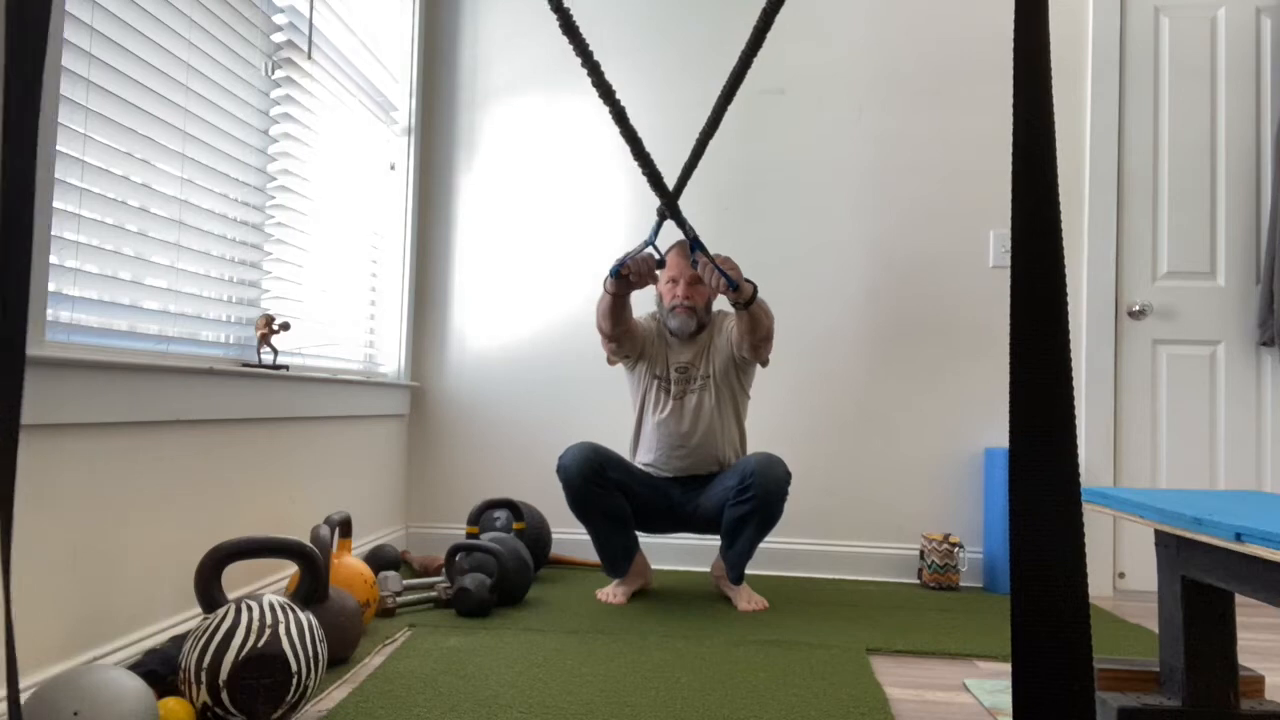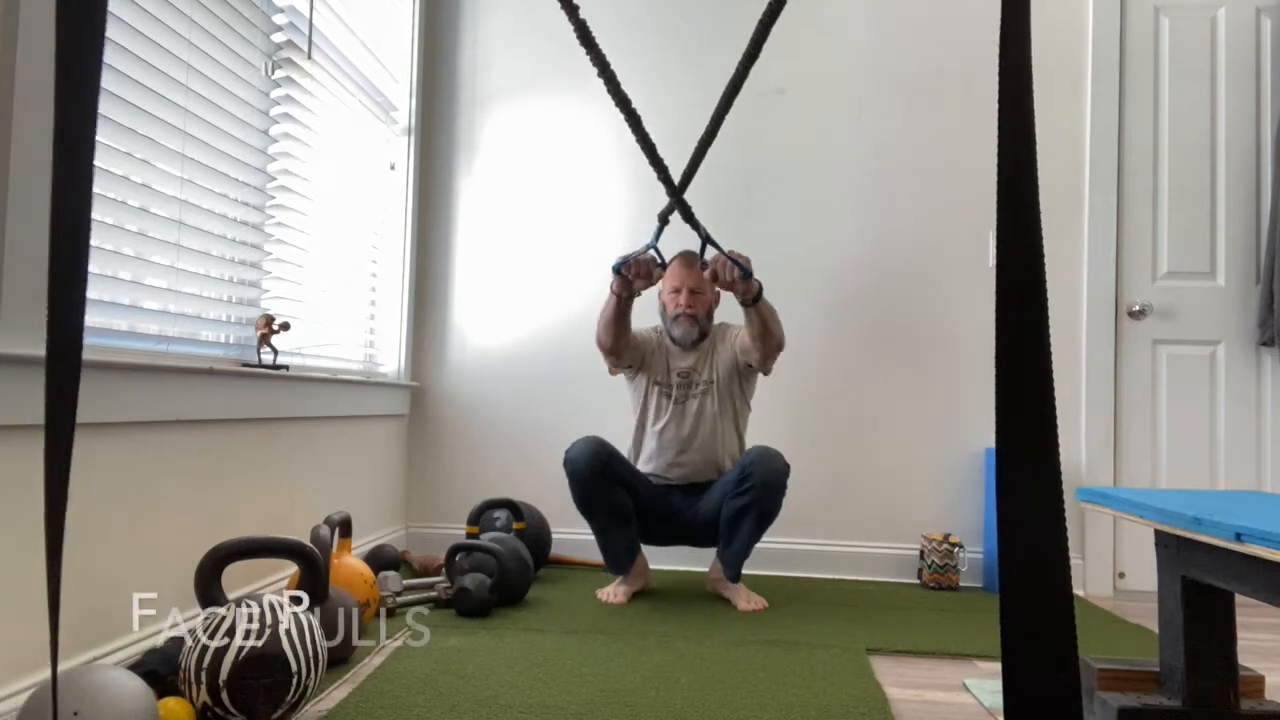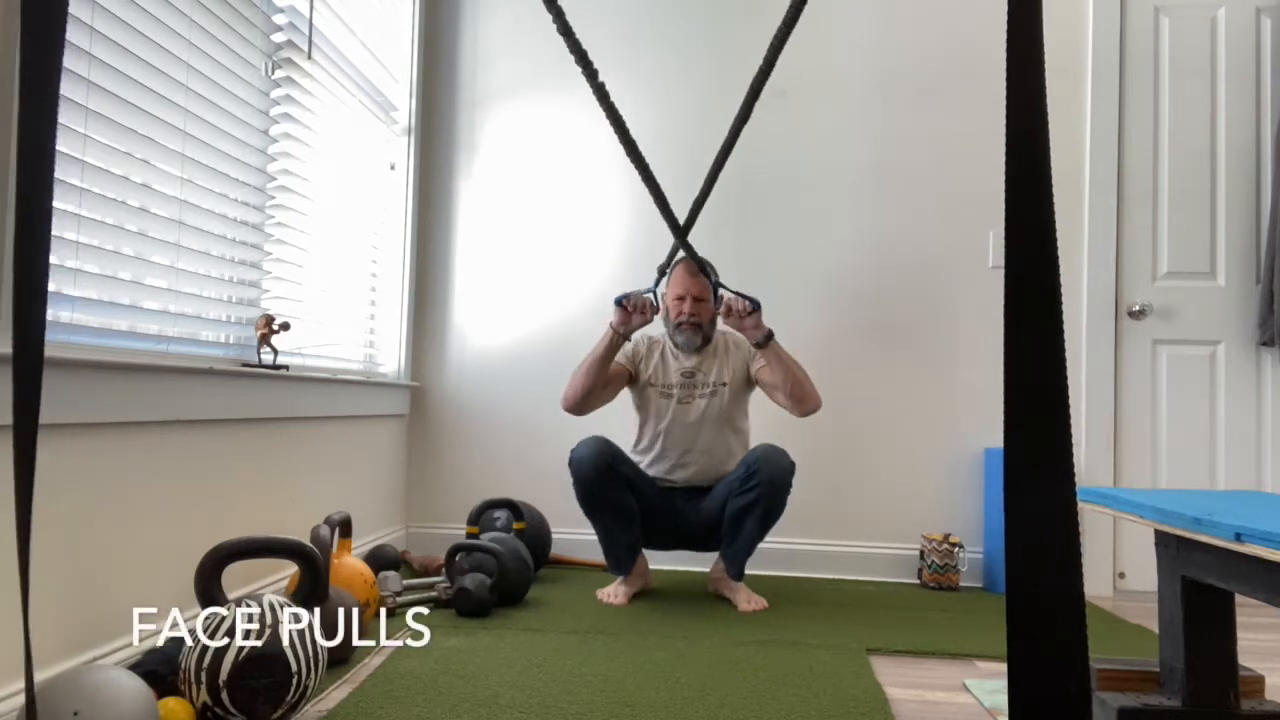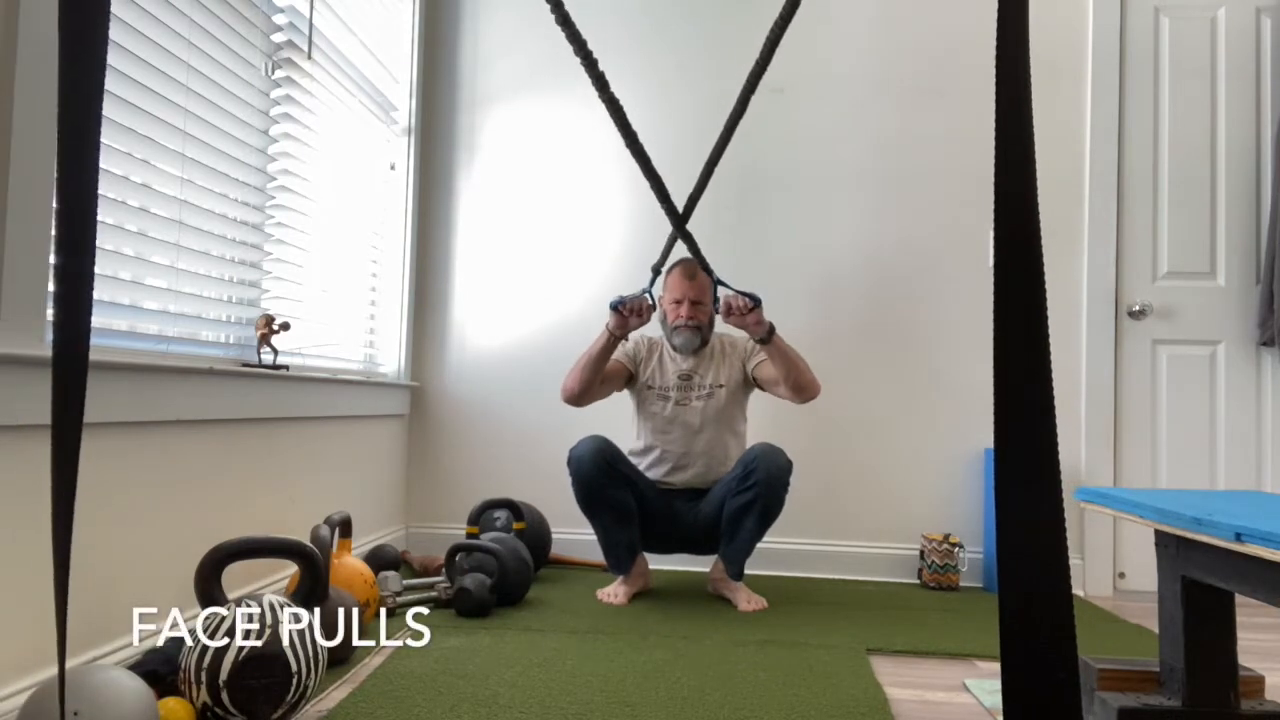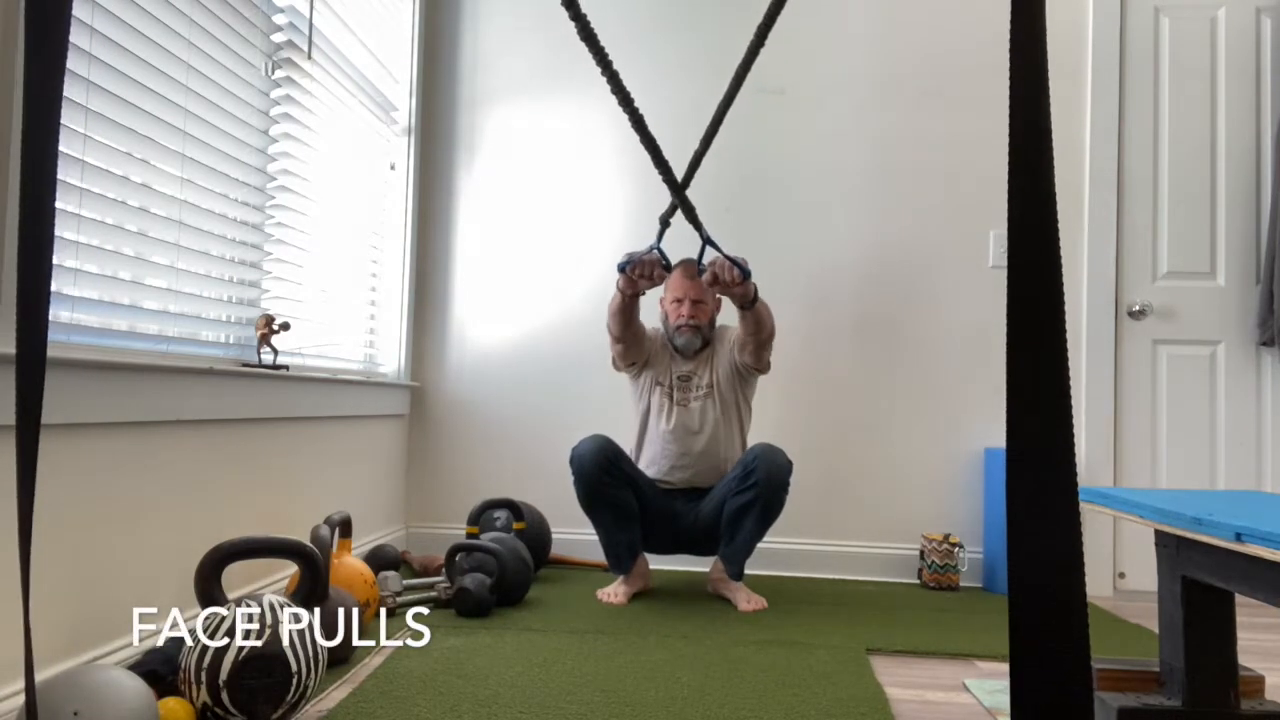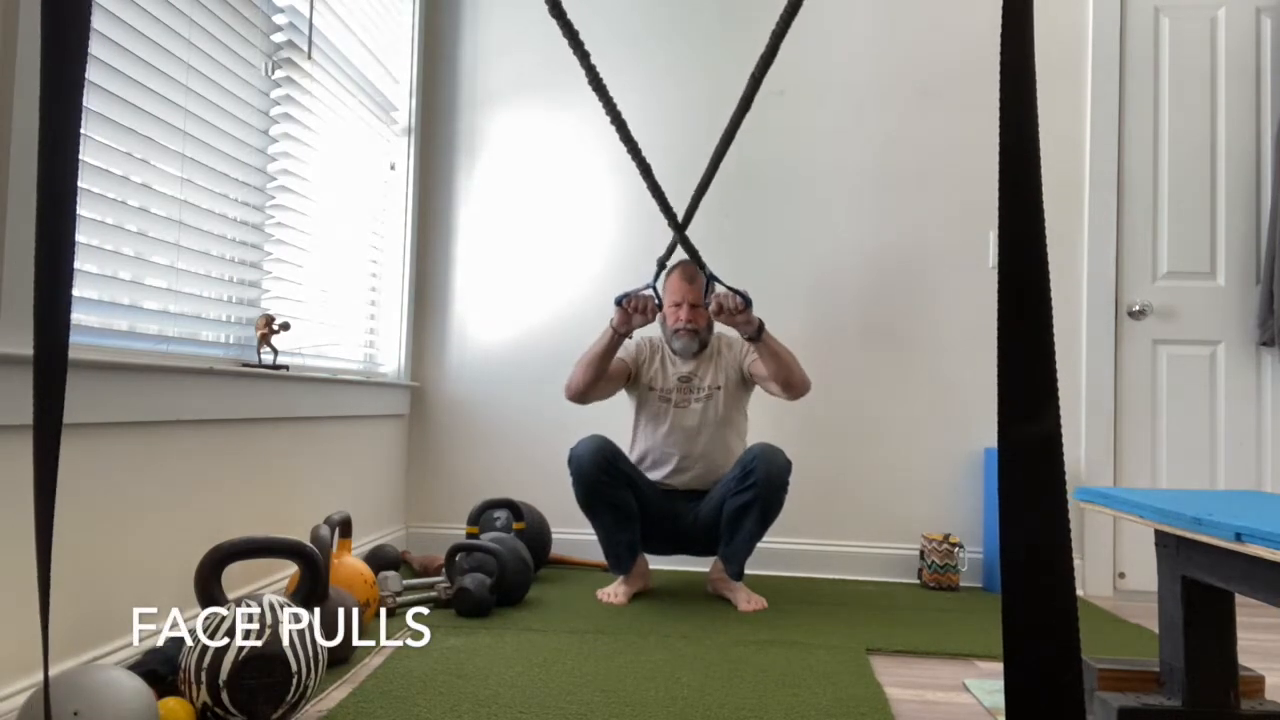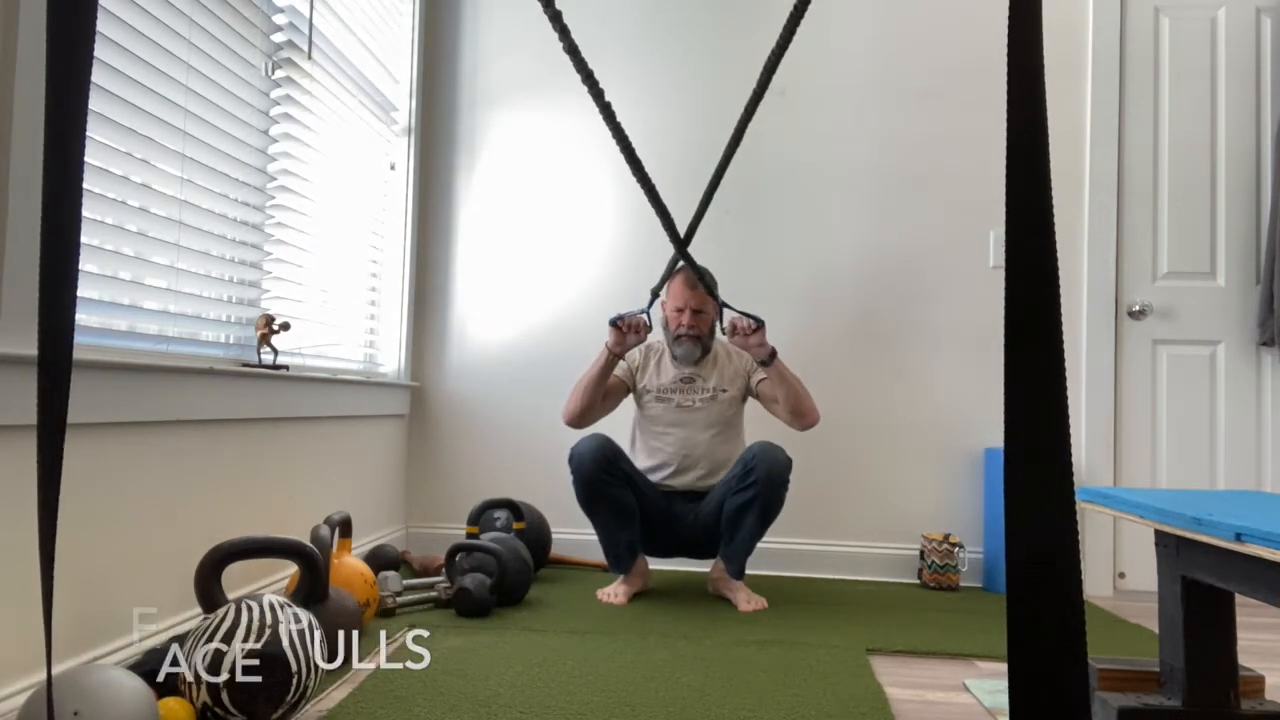
dt=0.7s
person 1, frame 1
left shoulder: (731, 334)
right shoulder: (642, 336)
left elbow: (761, 333)
right elbow: (610, 329)
left wrist: (742, 292)
right wrist: (617, 286)
left hip: (716, 491)
right hip: (649, 490)
left knee: (769, 473)
right knee: (577, 462)
left ankle: (730, 572)
right ankle: (628, 569)
person 1, frame 2
left shoulder: (732, 345)
right shoulder: (645, 346)
left elbow: (770, 347)
right elbow: (610, 342)
left wrist: (750, 293)
right wrist: (622, 291)
left hip: (713, 503)
right hip: (649, 500)
left knee: (768, 464)
right knee: (585, 454)
left ankle: (726, 574)
right ankle: (630, 570)
person 1, frame 3
left shoulder: (741, 351)
right shoulder: (640, 351)
left elbow: (806, 403)
right elbow: (574, 402)
left wrist: (760, 335)
right wrist: (617, 332)
left hip: (716, 505)
right hip: (651, 503)
left knee: (773, 462)
right knee: (589, 455)
left ankle: (728, 573)
right ankle: (630, 570)
person 1, frame 4
left shoulder: (739, 352)
right shoulder: (639, 352)
left elbow: (805, 390)
right elbow: (573, 393)
left wrist: (762, 330)
right wrist: (613, 331)
left hip: (715, 509)
right hip: (651, 507)
left knee: (770, 460)
right knee: (588, 453)
left ankle: (727, 574)
right ankle: (630, 571)
person 1, frame 5
left shoulder: (735, 350)
right shoulder: (645, 350)
left elbow: (762, 333)
right elbow: (619, 328)
left wrist: (746, 296)
right wrist: (627, 289)
left hip: (715, 511)
right hip: (652, 508)
left knee: (770, 461)
right knee: (590, 452)
left ankle: (727, 573)
right ankle: (630, 571)
person 1, frame 6
left shoulder: (736, 353)
right shoulder: (641, 353)
left elbow: (796, 387)
right elbow: (576, 392)
left wrist: (752, 329)
right wrist: (618, 329)
left hip: (715, 512)
right hip: (650, 509)
left knee: (770, 461)
right knee: (589, 453)
left ankle: (727, 574)
right ankle: (631, 570)
person 1, frame 7
left shoulder: (740, 361)
right shoulder: (640, 359)
left elbow: (805, 418)
right elbow: (574, 417)
left wrist: (764, 354)
right wrist: (613, 351)
left hip: (714, 514)
right hip: (651, 511)
left knee: (770, 459)
right knee: (590, 452)
left ankle: (728, 573)
right ankle: (631, 570)
